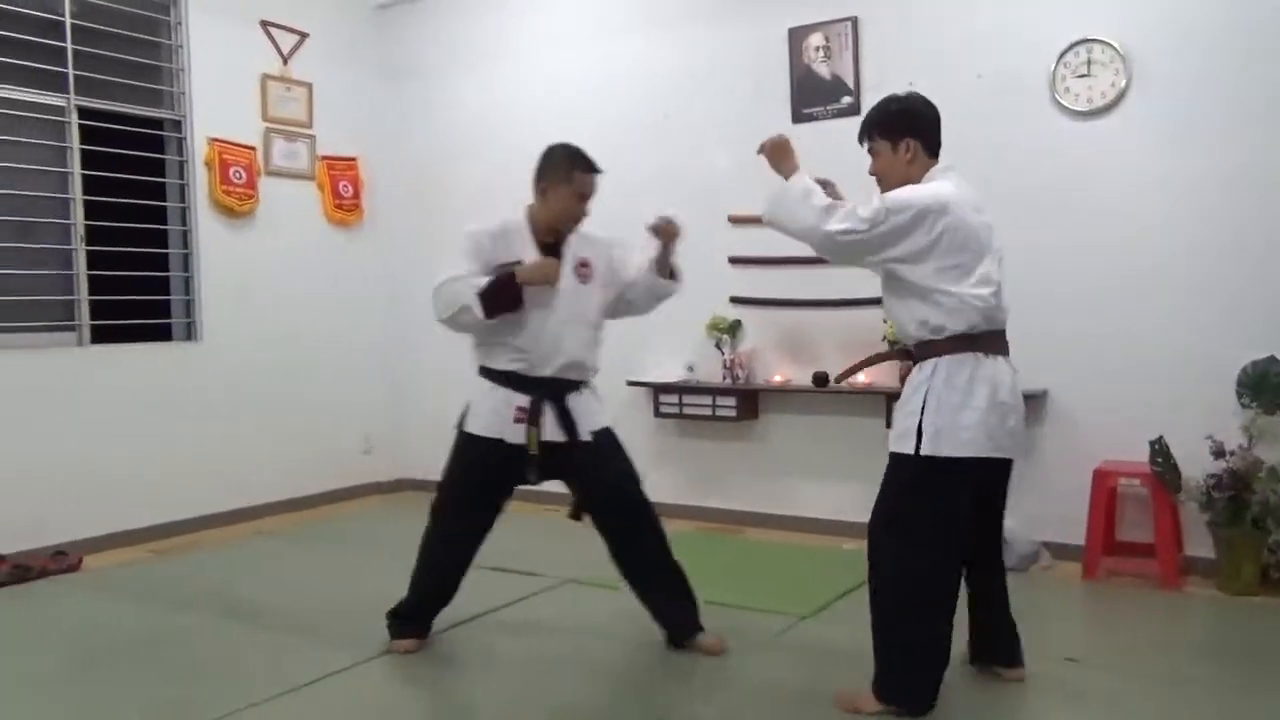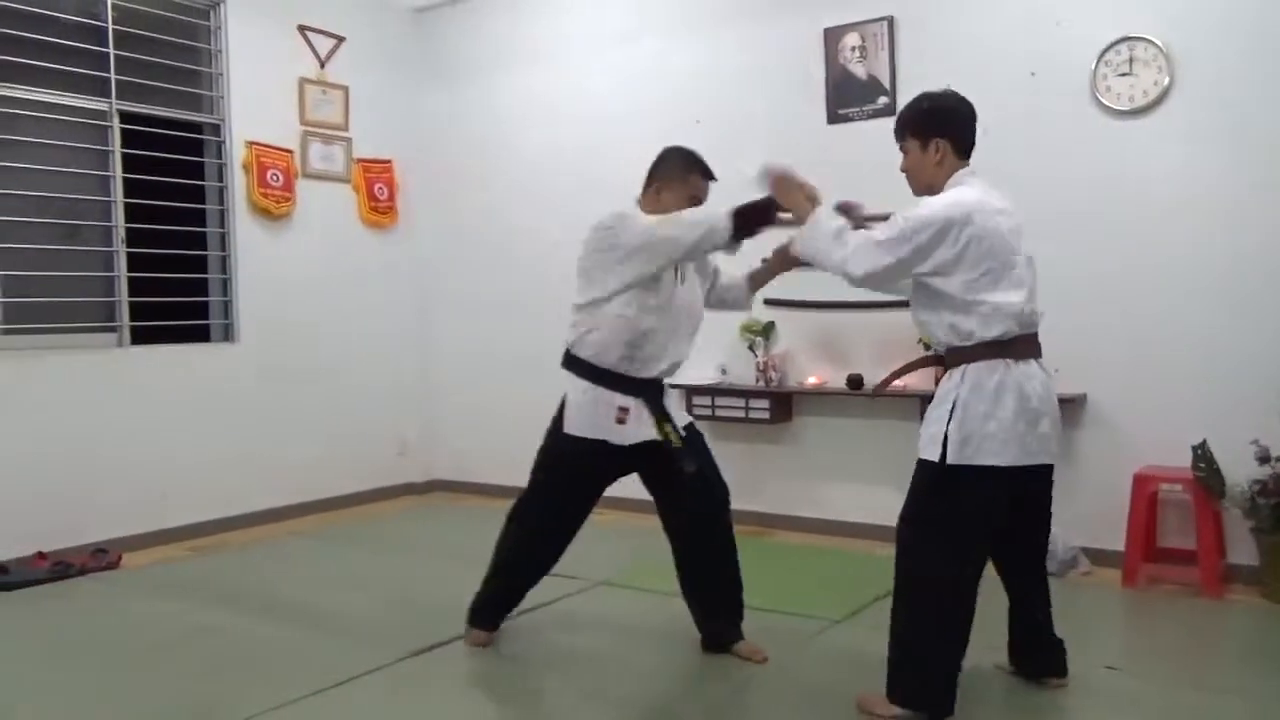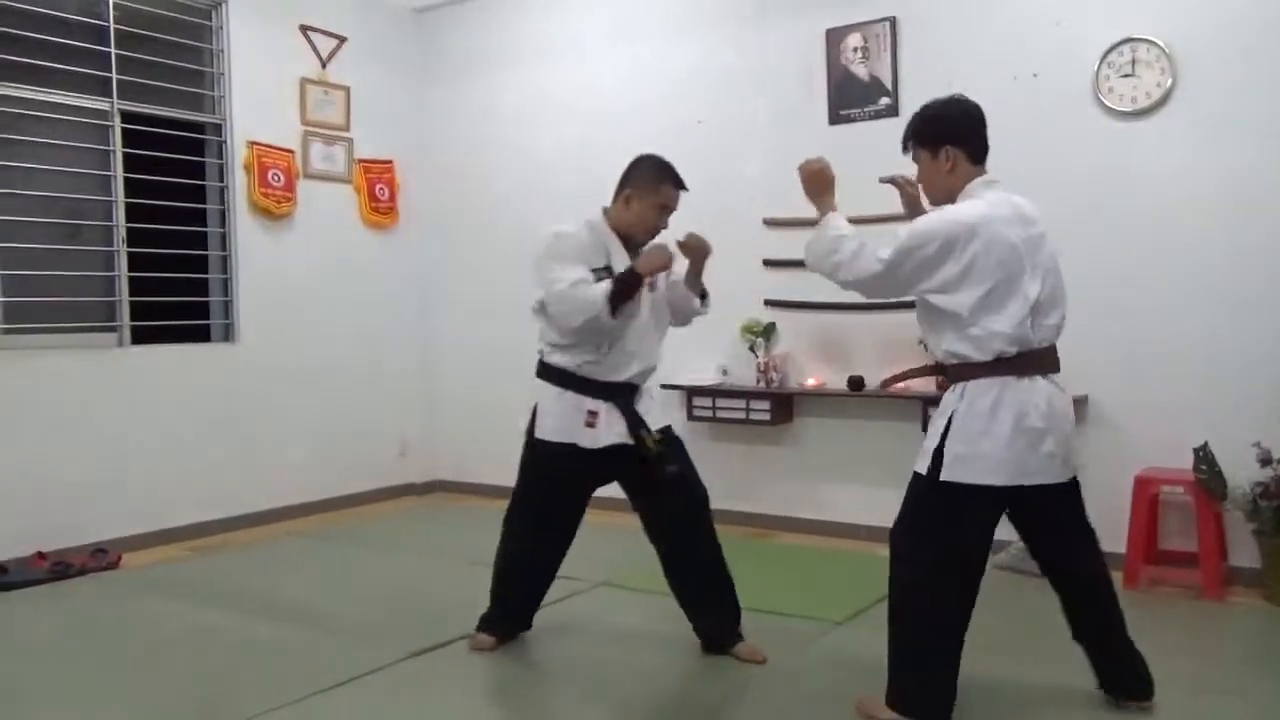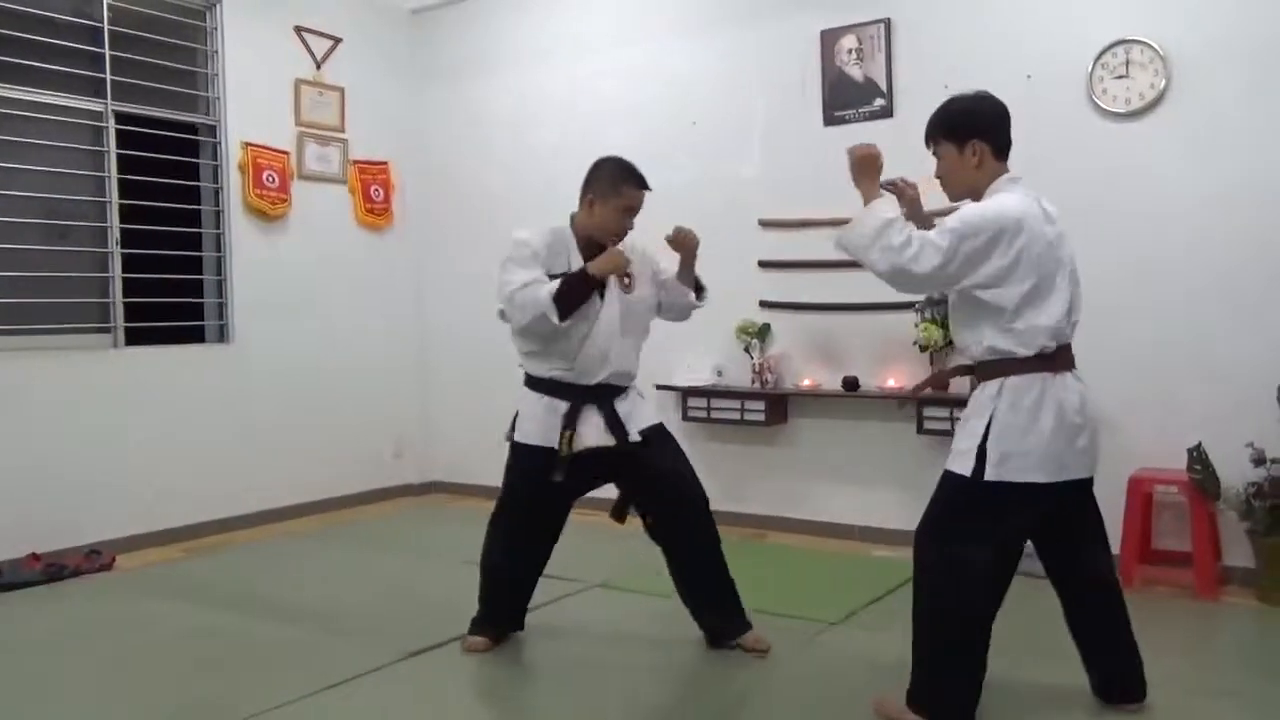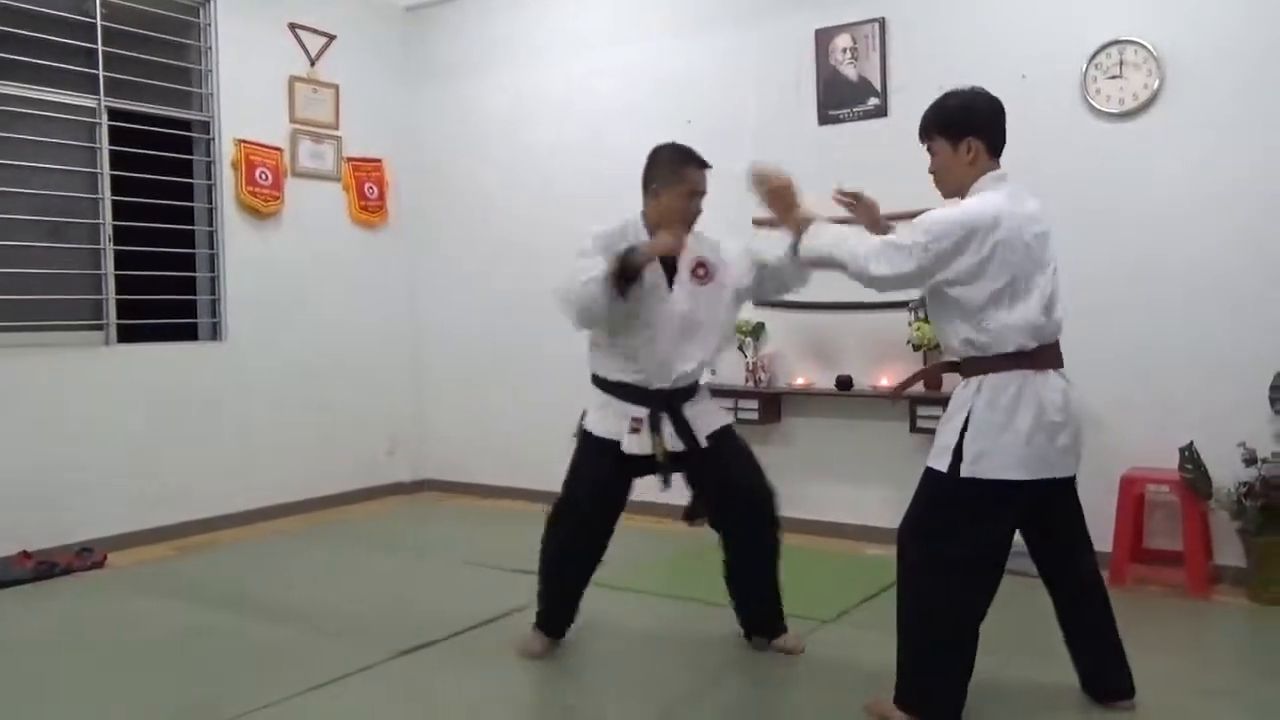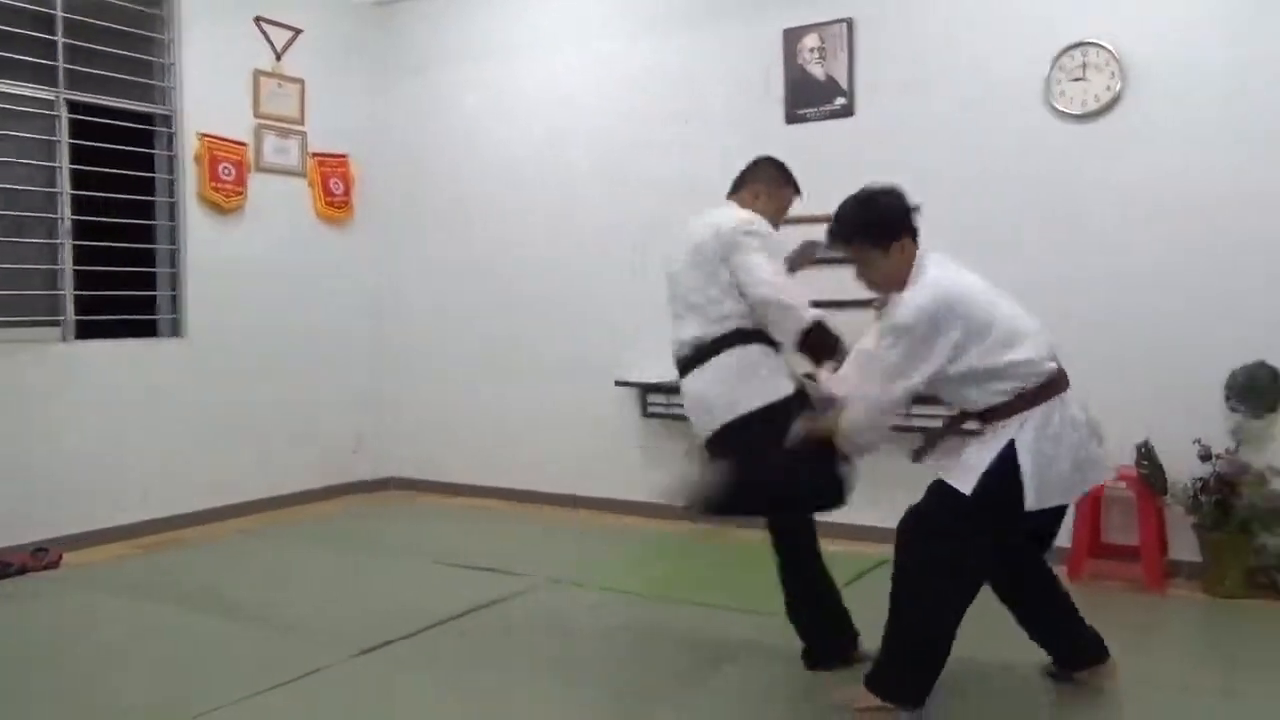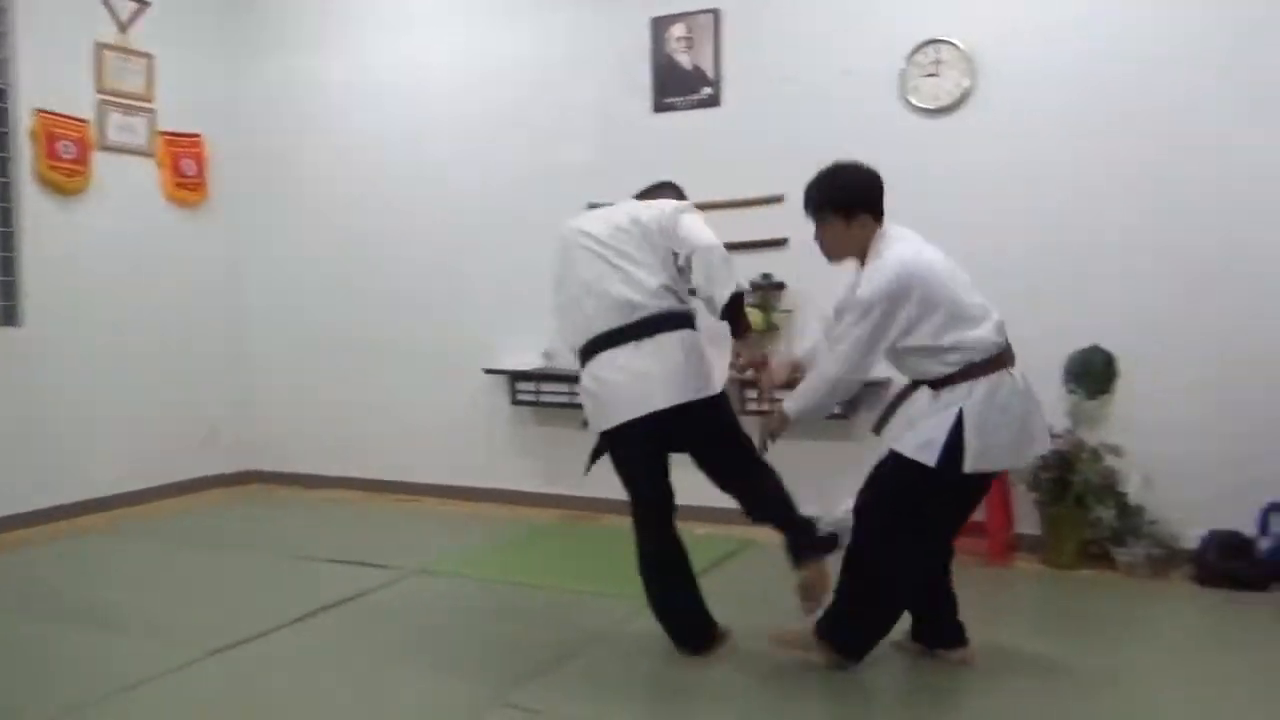
dt=0.3s
person 1, frame 1
left shoulder: (922, 205)
right shoulder: (954, 202)
left elbow: (836, 233)
right elbow: (866, 238)
left wrist: (790, 173)
right wrist: (832, 200)
left hip: (951, 387)
right hip: (985, 384)
left knee: (905, 539)
right knee: (972, 530)
right ankle: (997, 650)
person 1, frame 2
left shoulder: (942, 215)
right shoulder: (993, 206)
left elbow: (864, 263)
right elbow: (907, 265)
left wrist: (809, 210)
right wrist: (871, 227)
left hip: (980, 393)
right hip: (1026, 387)
left knee: (933, 547)
right knee: (1020, 539)
right ankle: (1040, 657)
person 1, frame 3
left shoulder: (952, 227)
right shoulder: (1021, 214)
left elbow: (869, 272)
left wrist: (825, 208)
right wrist: (921, 217)
left hip: (987, 410)
right hip: (1042, 402)
left knee: (925, 550)
right knee: (1069, 550)
person 1, frame 4
left shoulder: (992, 219)
right shoulder: (1029, 210)
left elbow: (910, 267)
right elbow: (946, 265)
left wrist: (871, 193)
right wrist: (917, 219)
left hip: (1016, 409)
right hip: (1056, 402)
left knee: (952, 552)
right knee: (1077, 553)
person 1, frame 5
left shoulder: (972, 220)
right shoulder: (1021, 209)
left elbow: (884, 265)
right elbow: (926, 257)
left wrist: (799, 223)
right wrist: (883, 227)
left hip: (998, 406)
right hip: (1042, 398)
left knee: (935, 550)
right knee: (1063, 546)
person 1, frame 6
left shoulder: (923, 306)
right shoulder: (927, 276)
left elbow: (883, 391)
right elbow: (877, 347)
left wrist: (840, 438)
right wrist: (830, 409)
left hip: (1027, 439)
right hip: (1044, 430)
left knee: (932, 547)
right knee: (996, 548)
left ankle: (894, 687)
right ankle: (1080, 653)
person 1, frame 7
left shoulder: (888, 278)
right shoulder: (892, 249)
left elbow: (846, 365)
right elbow: (848, 326)
left wrist: (788, 412)
right wrist: (796, 366)
left hip: (975, 405)
right hip: (974, 395)
left knee: (885, 515)
right knee: (922, 515)
left ankle: (838, 638)
right ankle: (939, 634)
person 2, frame 1
left shoulder: (596, 249)
right shoulder: (488, 242)
left elbow: (639, 297)
right elbow: (450, 307)
left wrist: (663, 253)
right wrist: (515, 280)
left hip: (571, 407)
right hip: (502, 406)
left knee: (626, 508)
right knee: (457, 517)
left ankle: (682, 622)
right ankle: (412, 620)
person 2, frame 2
left shoulder: (678, 248)
right shoulder: (618, 231)
left elbow: (720, 291)
right elbow: (698, 231)
left wrist: (771, 269)
right wrist: (774, 208)
left hip: (650, 405)
right hip: (596, 402)
left knee: (704, 507)
right knee: (546, 512)
left ankle: (722, 628)
right ankle: (488, 611)
person 2, frame 3
left shoulder: (644, 256)
right shoulder: (568, 242)
left elbow: (681, 311)
right elbow: (573, 312)
left wrist: (694, 270)
right wrist: (635, 275)
left hip: (631, 407)
right hip: (570, 409)
left knee: (686, 510)
right knee: (537, 520)
left ankle: (720, 630)
right ankle: (503, 619)
person 2, frame 4
left shoulder: (632, 258)
right shoulder: (533, 249)
left elbow: (678, 304)
right elbow: (524, 316)
left wrist: (688, 260)
right wrist: (590, 276)
left hip: (620, 412)
right hip: (551, 414)
left knee: (684, 508)
right knee: (520, 523)
left ankle: (726, 623)
right ankle: (495, 619)
person 2, frame 5
left shoulder: (713, 253)
right shoulder: (610, 245)
left elbow: (774, 278)
right elbow: (583, 306)
right wrist: (641, 258)
left hip: (688, 412)
right hip: (619, 415)
left knee: (750, 506)
right knee: (575, 524)
left ankle: (764, 624)
right ankle: (550, 622)
person 2, frame 6
left shoulder: (709, 233)
right shoulder: (745, 226)
right elbow: (775, 300)
left wrist: (789, 262)
right wrist: (835, 348)
left hip: (713, 386)
right hip: (743, 378)
left knee: (790, 516)
right knee: (810, 482)
left ankle: (832, 645)
person 2, frame 7
left shoulder: (576, 232)
right shoulder: (674, 214)
right elbow: (705, 253)
right wrist: (743, 330)
left hip: (606, 380)
right hip: (671, 366)
left knee: (652, 514)
right knee: (744, 470)
left ankle: (694, 629)
right ankle: (808, 552)
